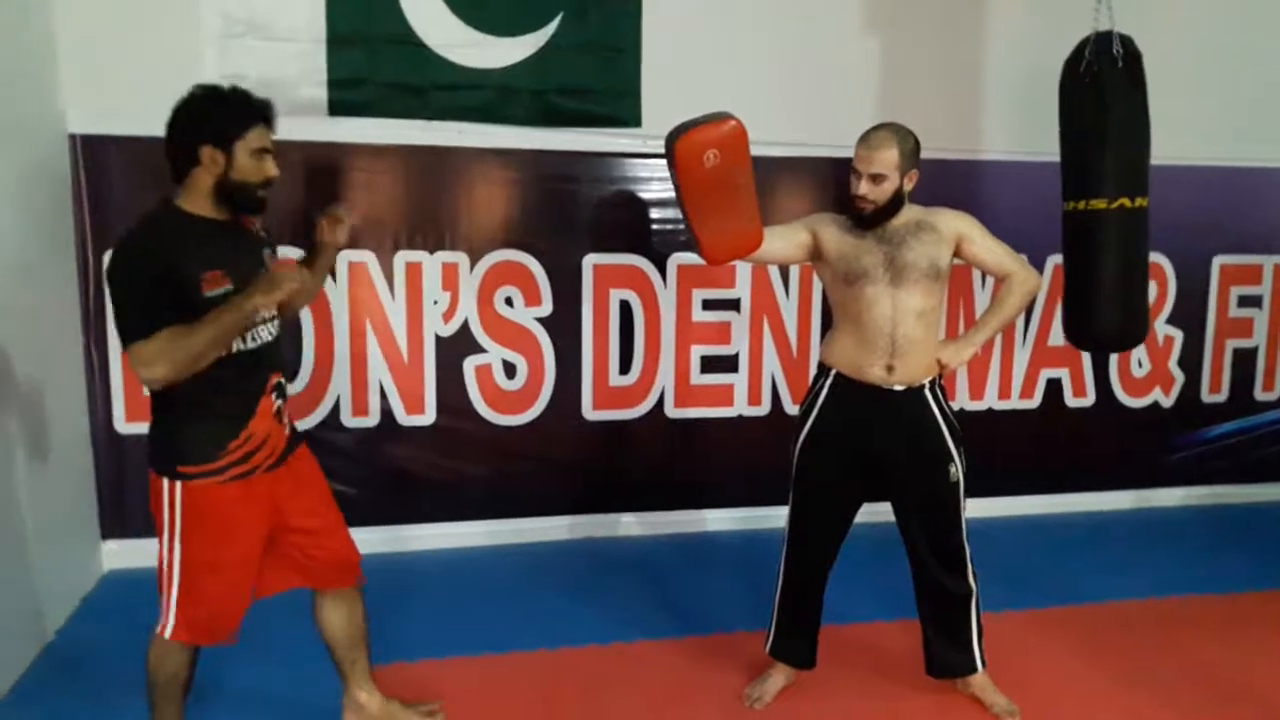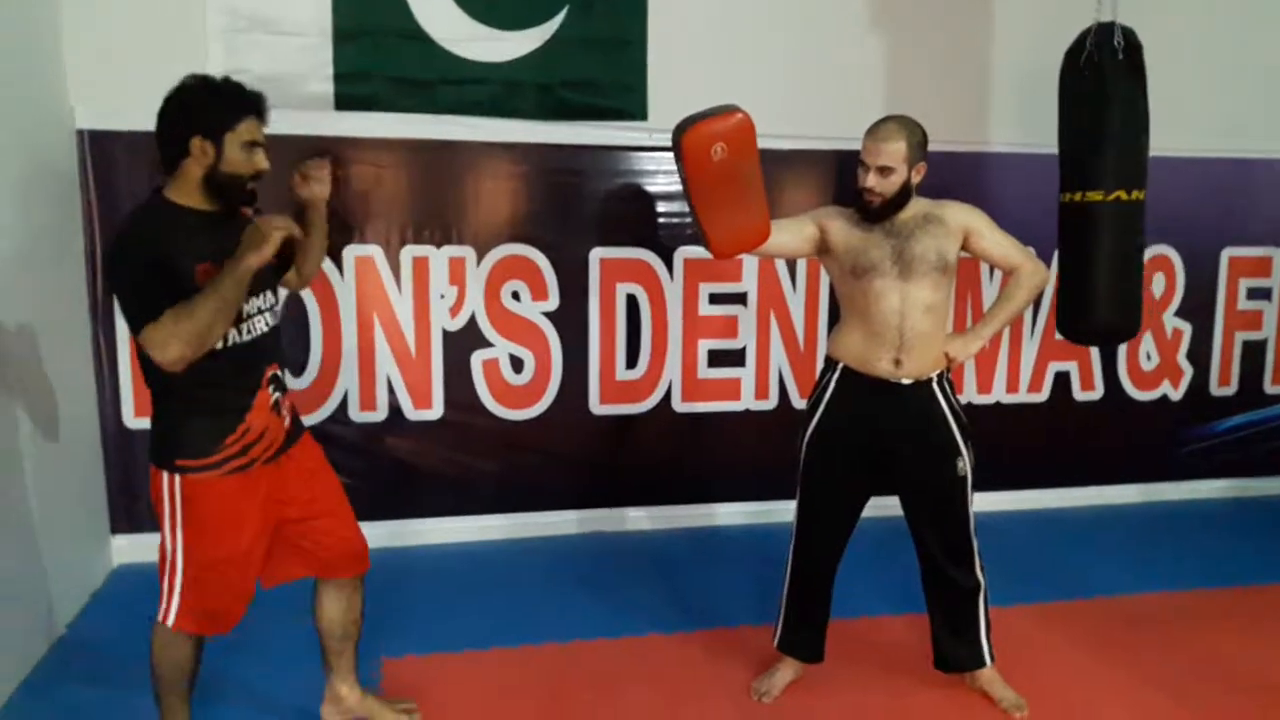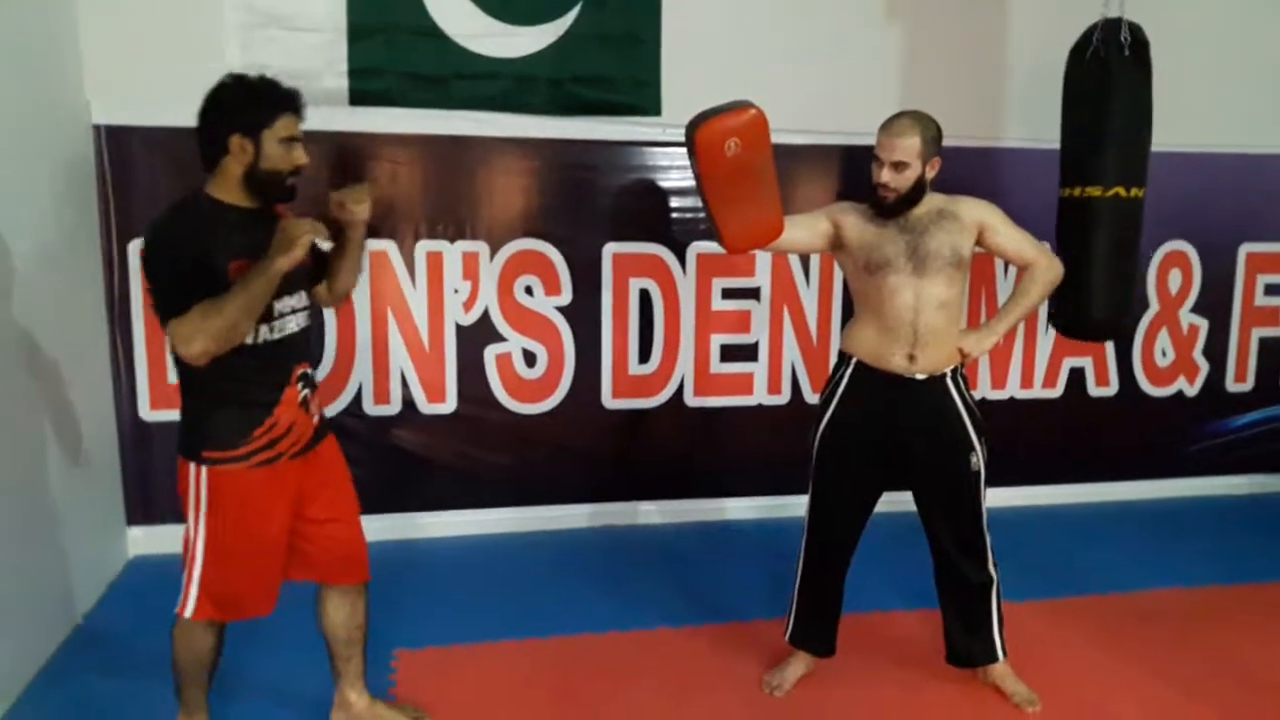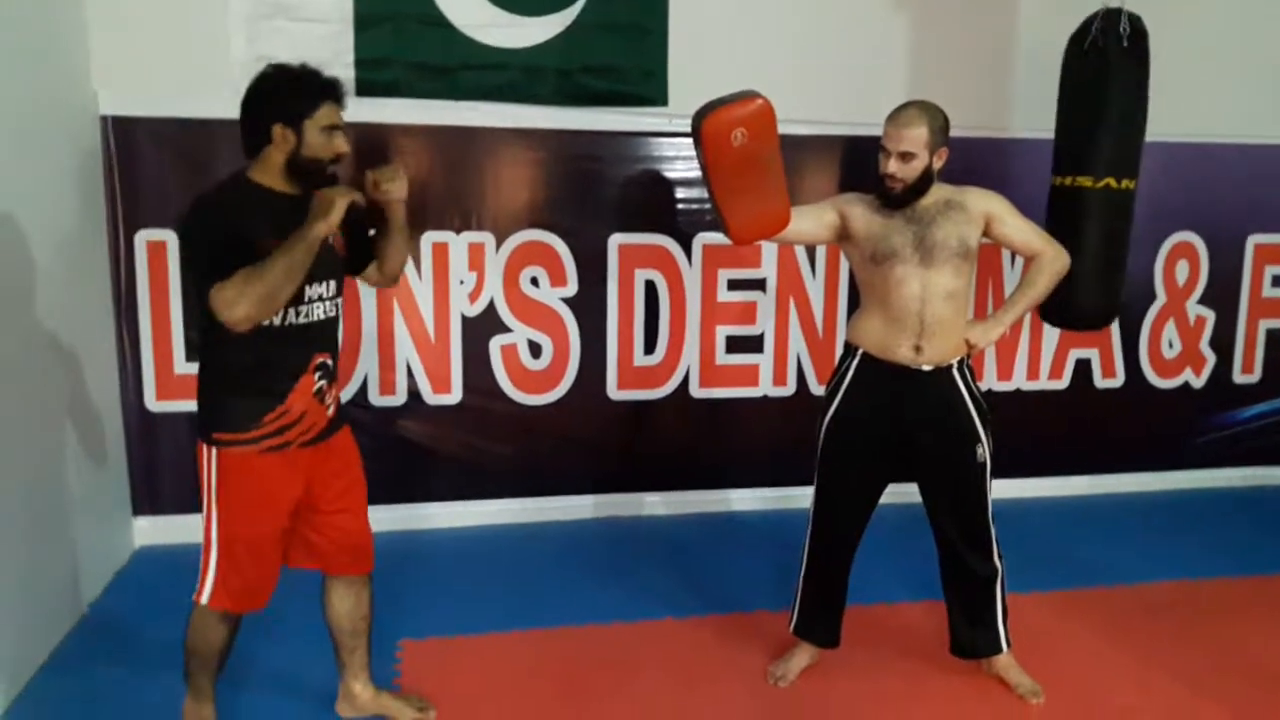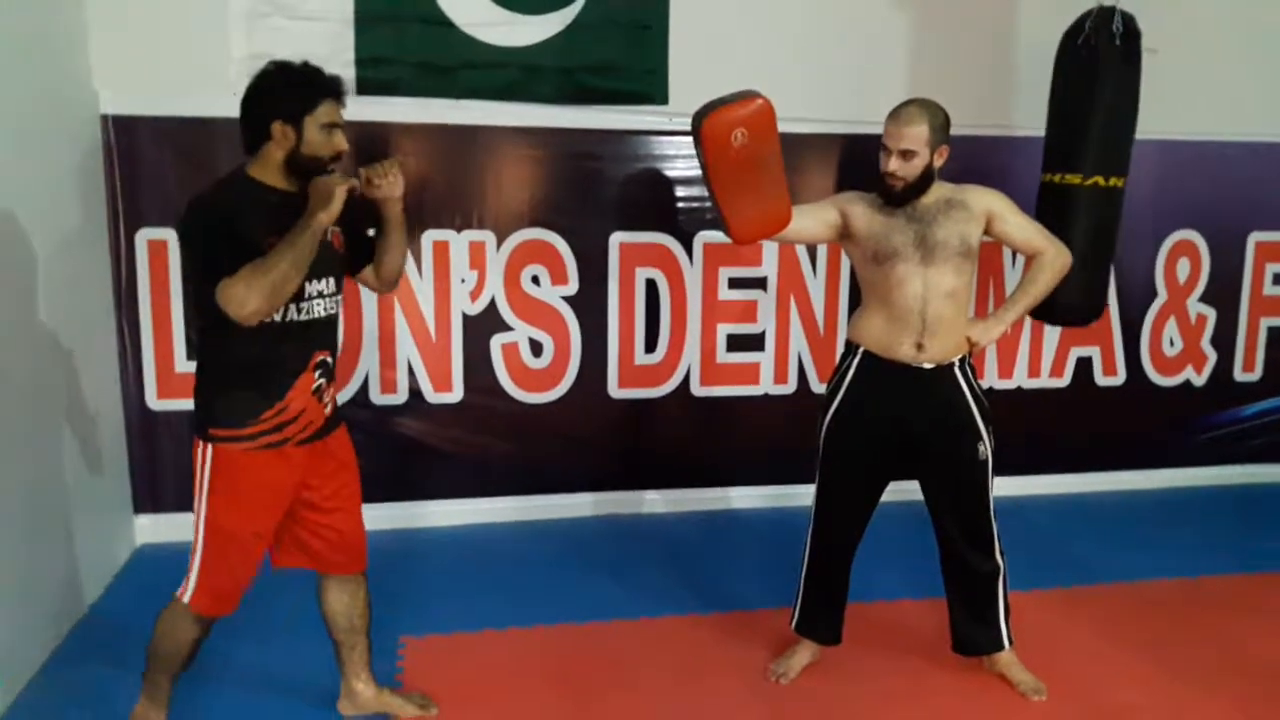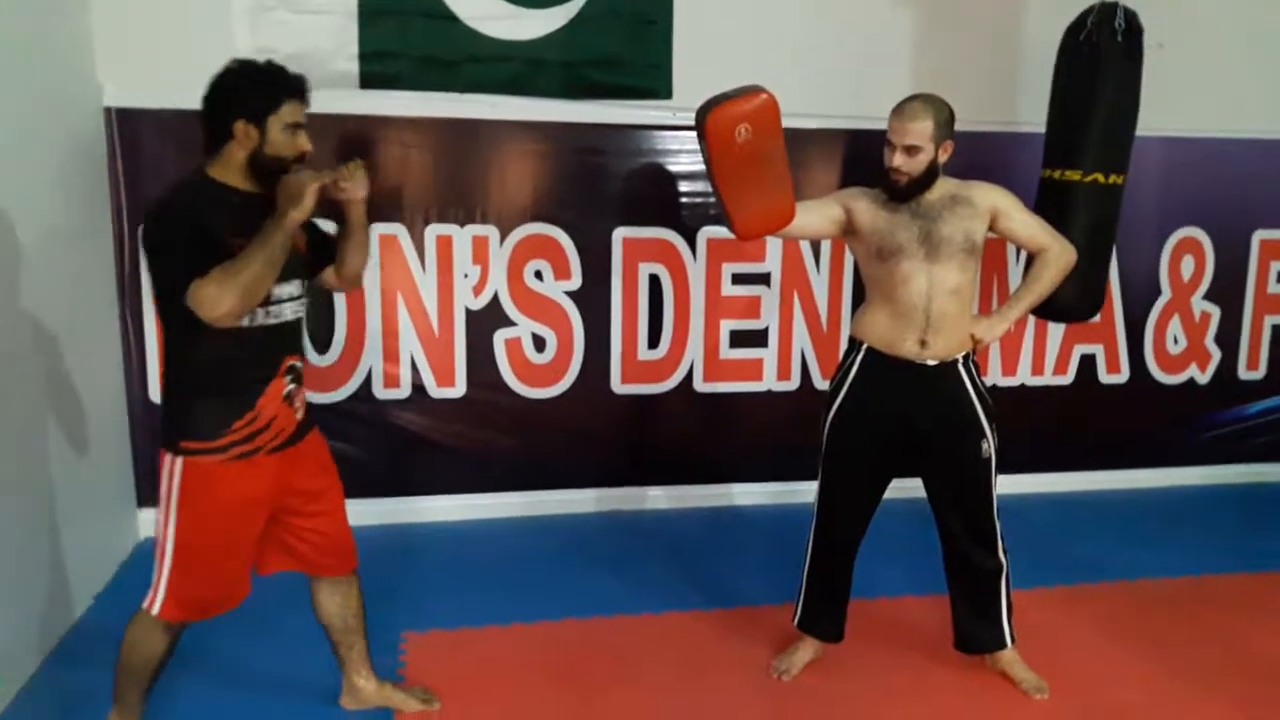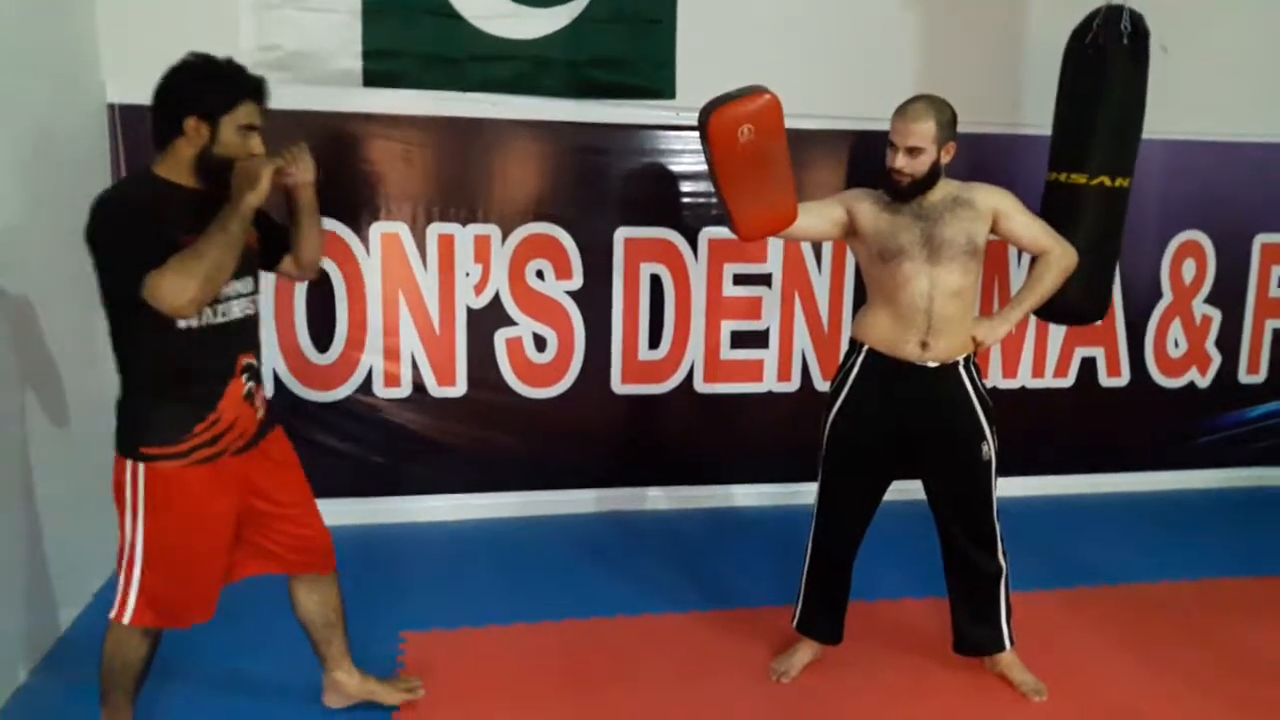
dt=0.2s
person 1, frame 1
left shoulder: (244, 230)
right shoulder: (149, 249)
left elbow: (286, 304)
right elbow: (157, 365)
left wrist: (324, 253)
right wrist: (254, 297)
left hip: (280, 451)
right hip: (203, 469)
left knee: (337, 570)
right knee: (189, 616)
person 1, frame 2
left shoulder: (238, 217)
right shoulder: (143, 240)
left elbow: (298, 275)
right elbow: (170, 348)
left wrist: (314, 206)
right wrist: (244, 260)
left hip: (283, 440)
right hip: (203, 462)
left knee: (342, 558)
right knee: (191, 607)
person 1, frame 3
left shoulder: (277, 218)
right shoulder: (179, 234)
left elbow: (331, 289)
right elbow: (194, 344)
left wrist: (353, 230)
right wrist: (276, 261)
left hip: (308, 438)
right hip: (230, 455)
left knee: (344, 567)
right knee: (213, 597)
person 1, frame 4
left shoulder: (327, 205)
right shoulder: (216, 214)
left elbow: (386, 273)
right elbow: (237, 309)
left wrist: (392, 209)
right wrist: (314, 229)
left hip: (324, 427)
right hip: (245, 438)
left knee: (349, 559)
right knee: (230, 586)
person 1, frame 5
left shoulder: (326, 203)
right shoulder: (217, 212)
left elbow: (384, 276)
right elbow: (247, 303)
left wrist: (391, 208)
right wrist: (314, 220)
left hip: (318, 426)
right hip: (241, 436)
left knee: (344, 558)
right knee: (209, 587)
person 1, frame 6
left shoulder: (274, 204)
right shoulder: (179, 213)
left elbow: (344, 277)
right elbow: (221, 304)
left wrist: (353, 209)
right wrist: (286, 217)
left hip: (291, 432)
right hip: (211, 448)
left knee: (334, 558)
right knee: (176, 596)
person 1, frame 7
left shoulder: (227, 201)
right shoulder: (124, 211)
left elbow: (302, 264)
right elbow: (180, 292)
left wrist: (303, 194)
right wrist: (242, 205)
left hip: (253, 433)
right hip: (170, 451)
left knee: (310, 553)
right knee: (147, 602)
person 2, frame 1
left shoulder: (947, 228)
right shoulder: (825, 232)
left elbow: (1024, 278)
right elbow: (746, 243)
left wrist: (970, 342)
left hip: (918, 409)
right hip: (840, 405)
left knee: (943, 548)
right knee: (809, 543)
left ankle: (966, 668)
right ankle: (788, 659)
person 2, frame 2
left shoulder: (954, 220)
right shoulder: (833, 225)
left elbow: (1031, 270)
left wrist: (977, 335)
left hip: (925, 402)
right hip: (848, 398)
left knee: (950, 542)
right knee: (817, 537)
left ankle: (974, 662)
right ankle: (796, 653)
person 2, frame 3
left shoulder: (969, 215)
right shoulder: (847, 220)
left elbow: (1046, 266)
left wrist: (991, 331)
left hip: (939, 397)
right hip: (862, 392)
left knee: (963, 537)
right knee: (830, 531)
left ankle: (987, 657)
right ankle: (807, 646)
person 2, frame 4
left shoulder: (976, 206)
right shoulder: (853, 211)
left elbow: (1052, 256)
left wrist: (999, 322)
left hip: (946, 388)
right hip: (867, 384)
left knee: (969, 528)
right knee: (834, 522)
left ankle: (991, 648)
right ankle: (811, 638)
person 2, frame 5
left shoulder: (978, 204)
right shoulder: (854, 210)
left elbow: (1055, 255)
left wrist: (1001, 320)
left hip: (948, 387)
right hip: (869, 382)
left knee: (970, 525)
right knee: (836, 520)
left ankle: (993, 646)
right ankle: (813, 635)
person 2, frame 6
left shoulder: (982, 201)
right shoulder: (858, 206)
left elbow: (1059, 252)
left wrist: (1004, 317)
left hip: (951, 384)
right hip: (872, 379)
left knee: (973, 523)
right knee: (839, 517)
left ankle: (995, 644)
right ankle: (815, 632)
person 2, frame 7
left shoulder: (984, 203)
right shoulder: (861, 208)
left elbow: (1061, 254)
right elbow: (781, 219)
left wrist: (1005, 320)
left hip: (952, 385)
right hip: (873, 380)
left knee: (973, 525)
right knee: (838, 518)
left ankle: (993, 645)
right ankle: (814, 633)
